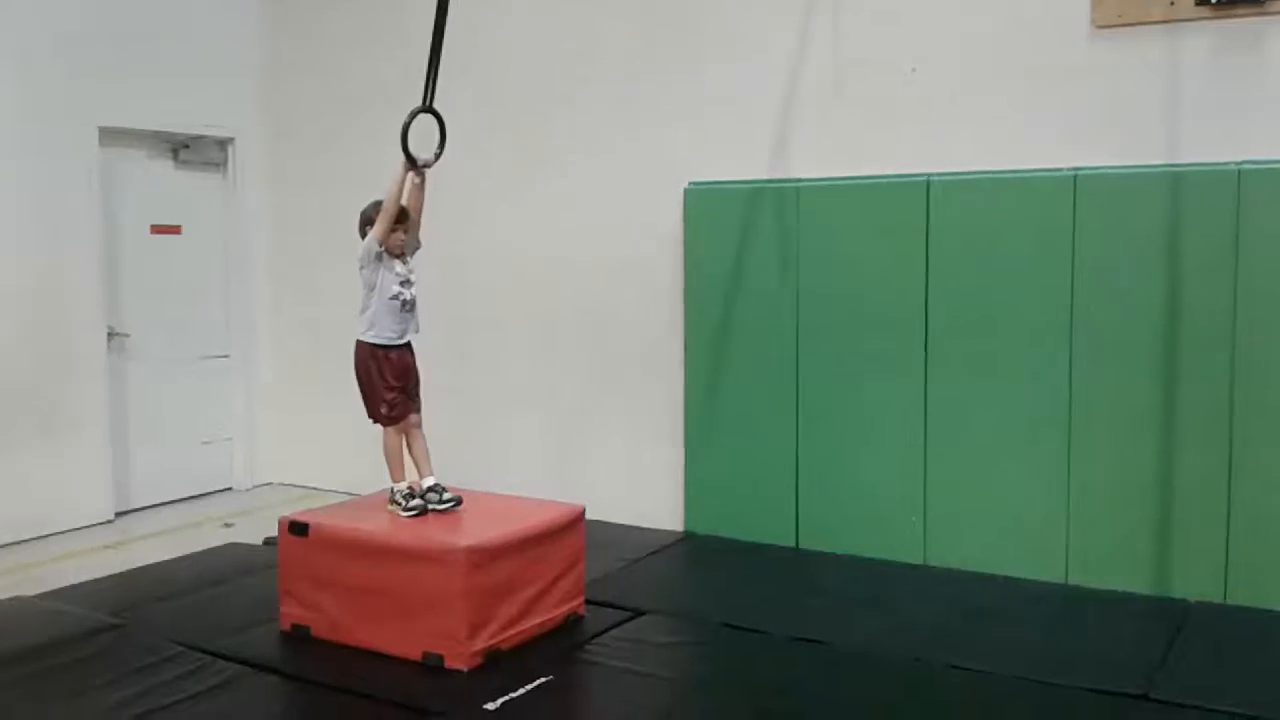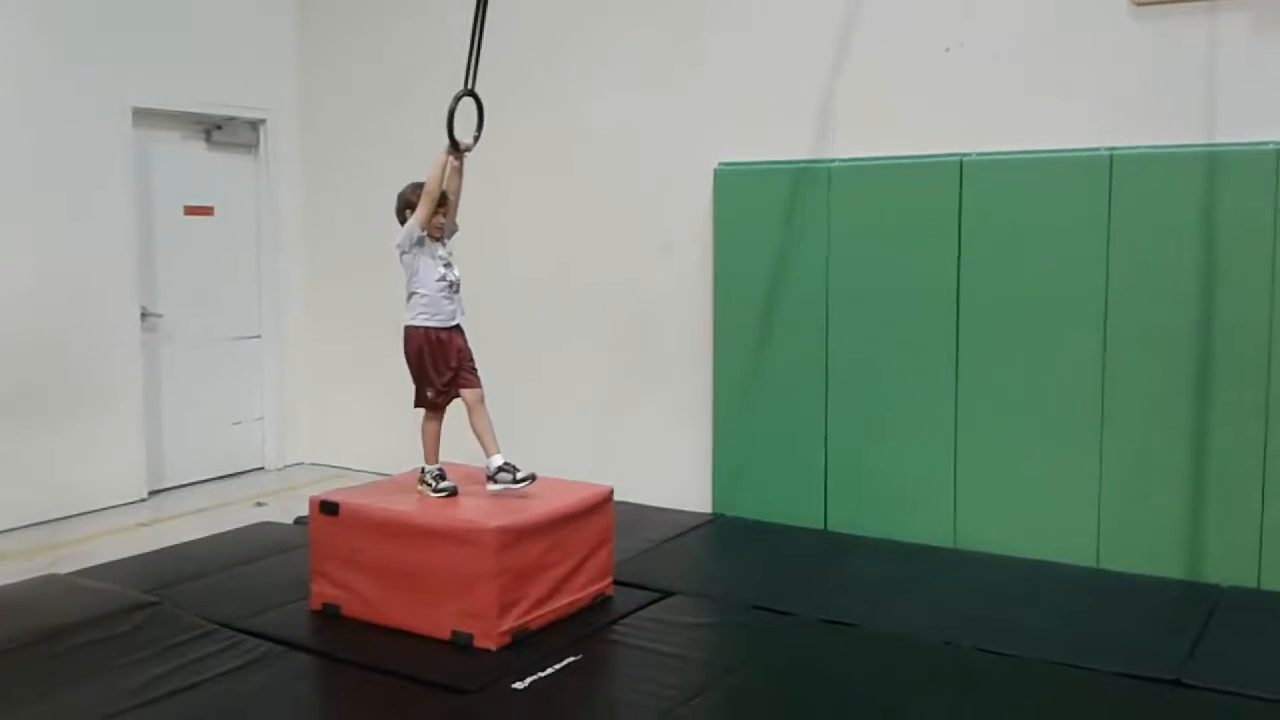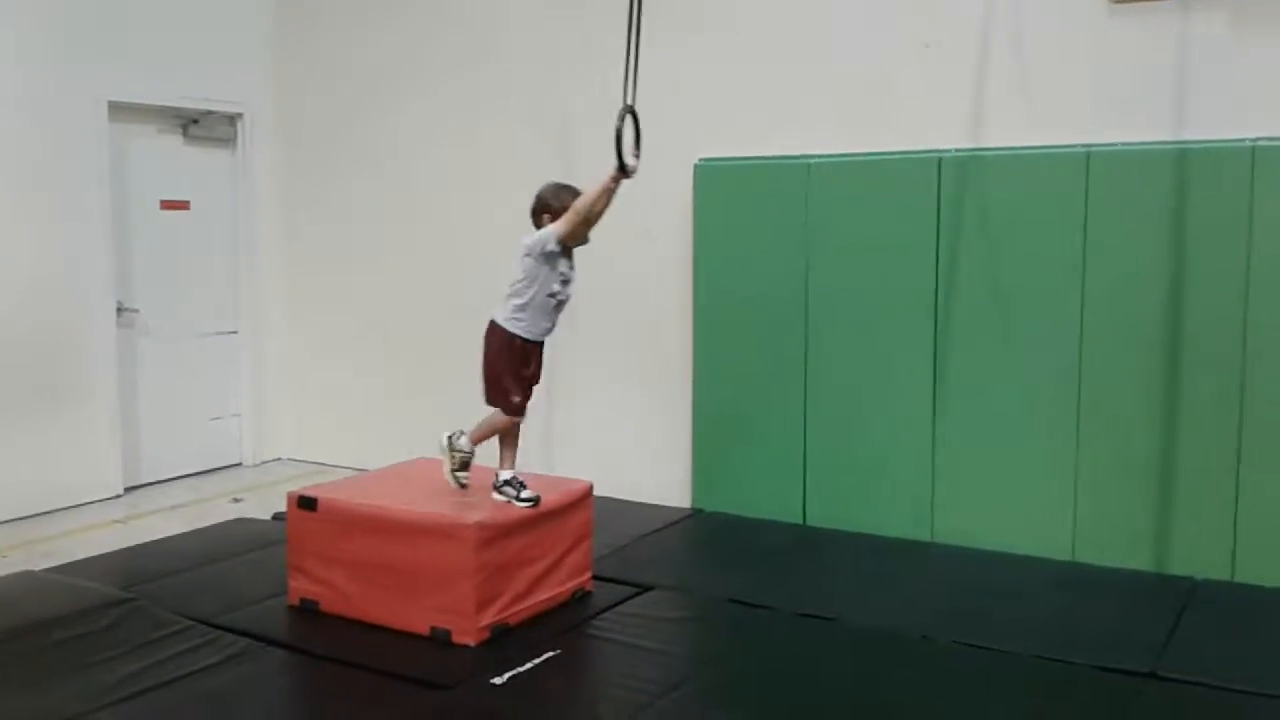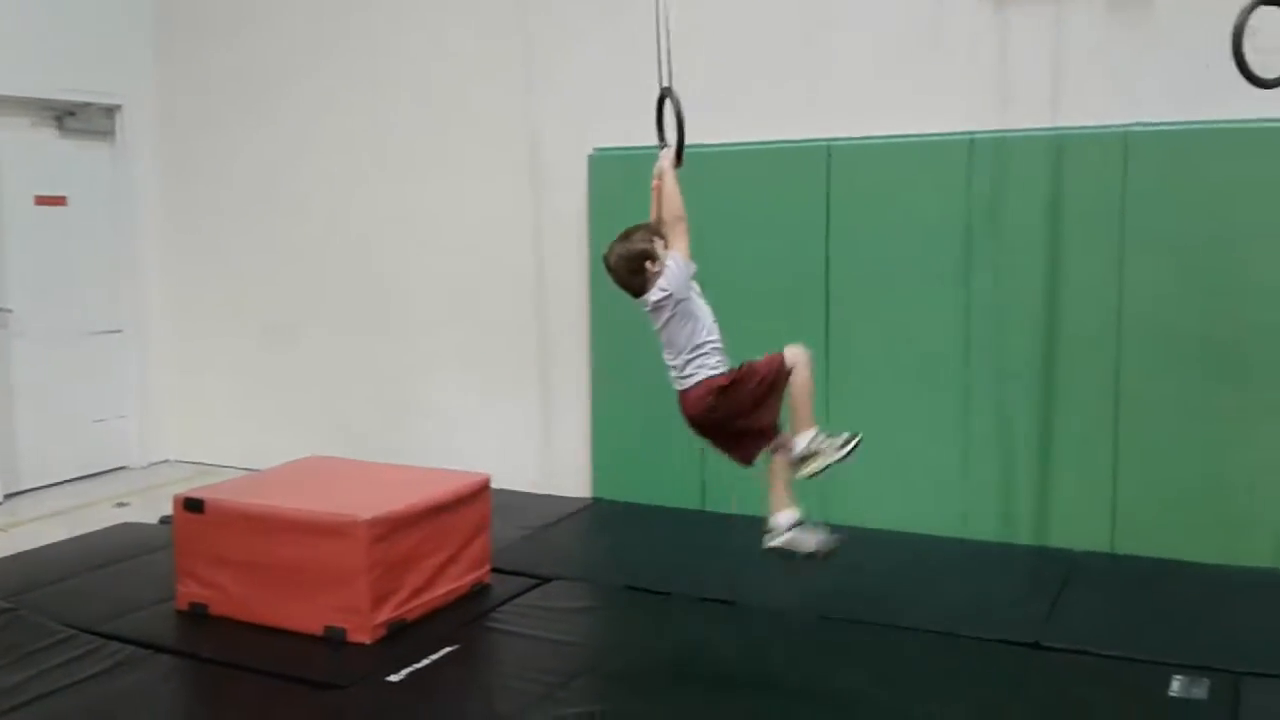
dt=0.7s
person 1, frame 1
left shoulder: (405, 256)
right shoulder: (371, 259)
left elbow: (414, 215)
right elbow: (386, 212)
left wrist: (419, 177)
right wrist: (402, 170)
left hip: (402, 349)
right hip: (374, 351)
left knee: (413, 421)
right knee: (394, 422)
left ankle: (429, 486)
right ankle: (399, 491)
person 1, frame 2
left shoulder: (442, 240)
right shoulder: (410, 242)
left elbow: (452, 196)
right elbow: (428, 196)
left wrist: (458, 160)
right wrist: (444, 155)
left hip: (452, 332)
right hip: (423, 334)
left knee: (474, 397)
right knee: (434, 406)
left ankle: (497, 467)
right ankle: (430, 472)
person 1, frame 3
left shoulder: (565, 250)
right shoulder: (538, 245)
left elbow: (591, 216)
right elbow: (576, 213)
left wrist: (614, 183)
right wrist: (608, 181)
left hip: (533, 341)
right hip: (507, 336)
left knee: (516, 411)
right knee: (510, 413)
left ankle: (506, 478)
right ankle: (460, 443)
person 1, frame 4
left shoulder: (653, 293)
right shoulder: (670, 287)
left elbow: (663, 231)
right elbow: (677, 225)
left wrist: (659, 182)
right wrist: (667, 172)
left hip: (699, 399)
right hip: (711, 391)
left knee: (779, 440)
right knee: (796, 356)
left ankle: (784, 526)
right ankle: (807, 445)
